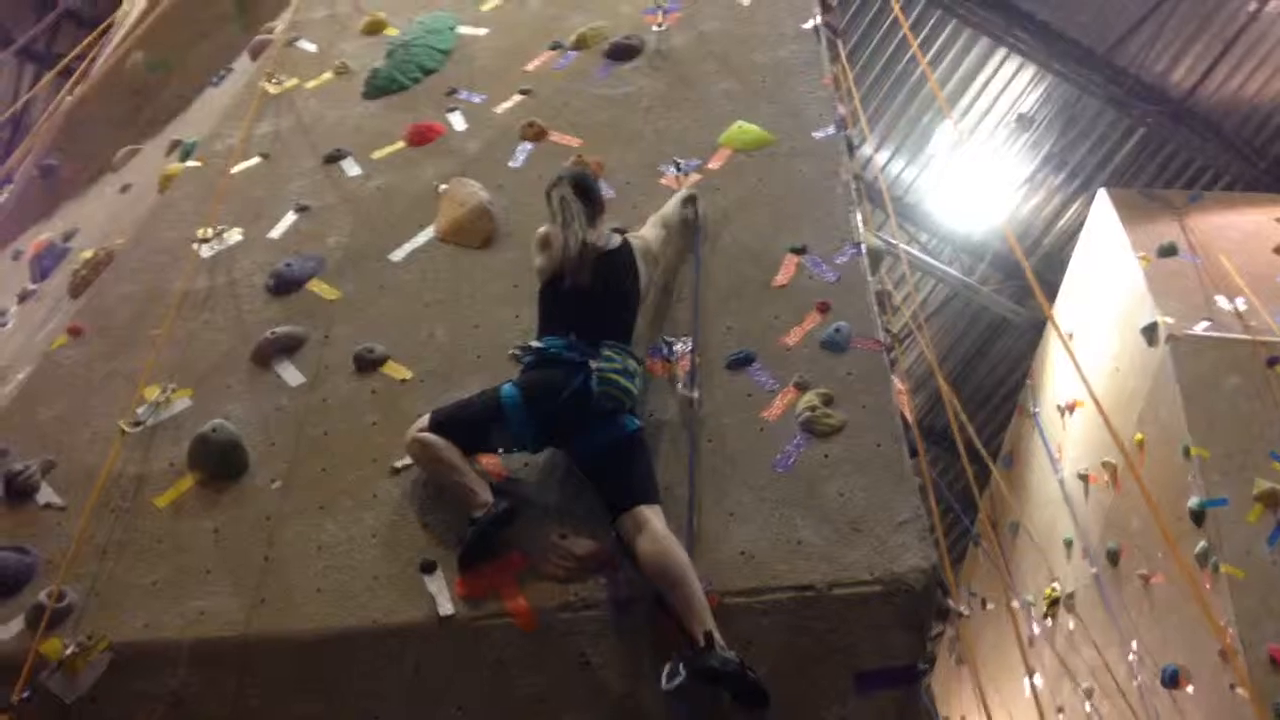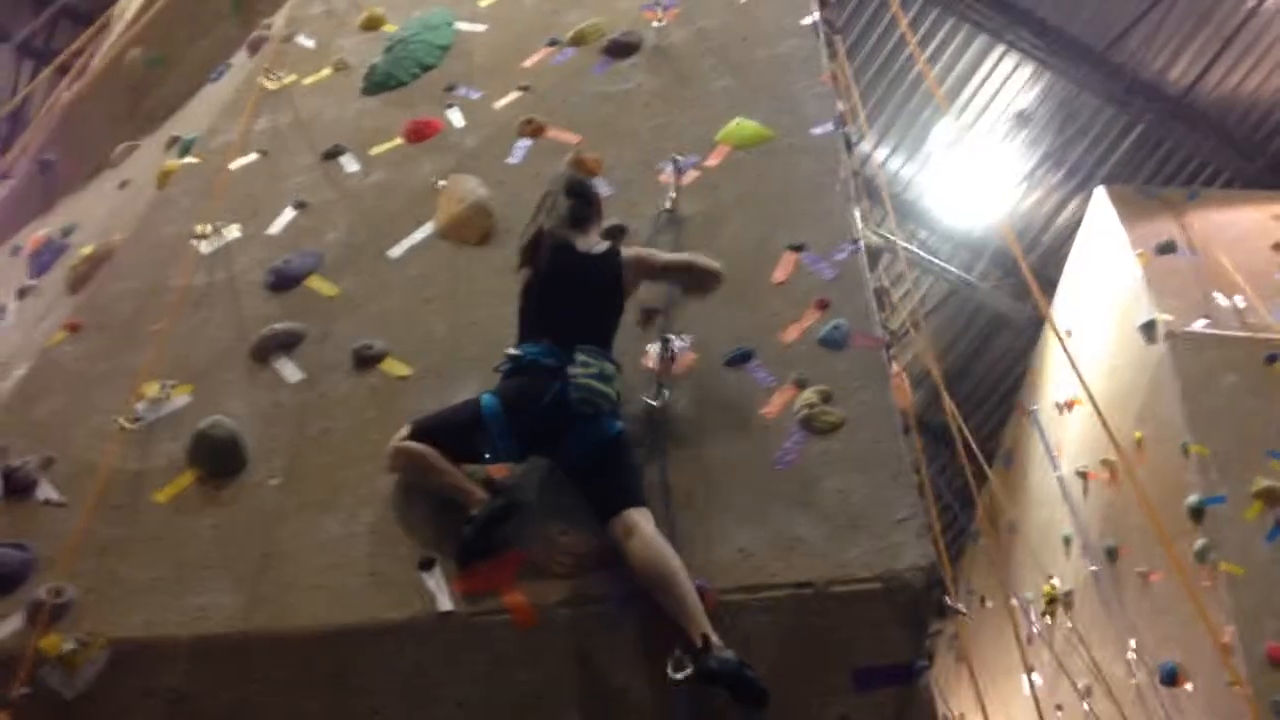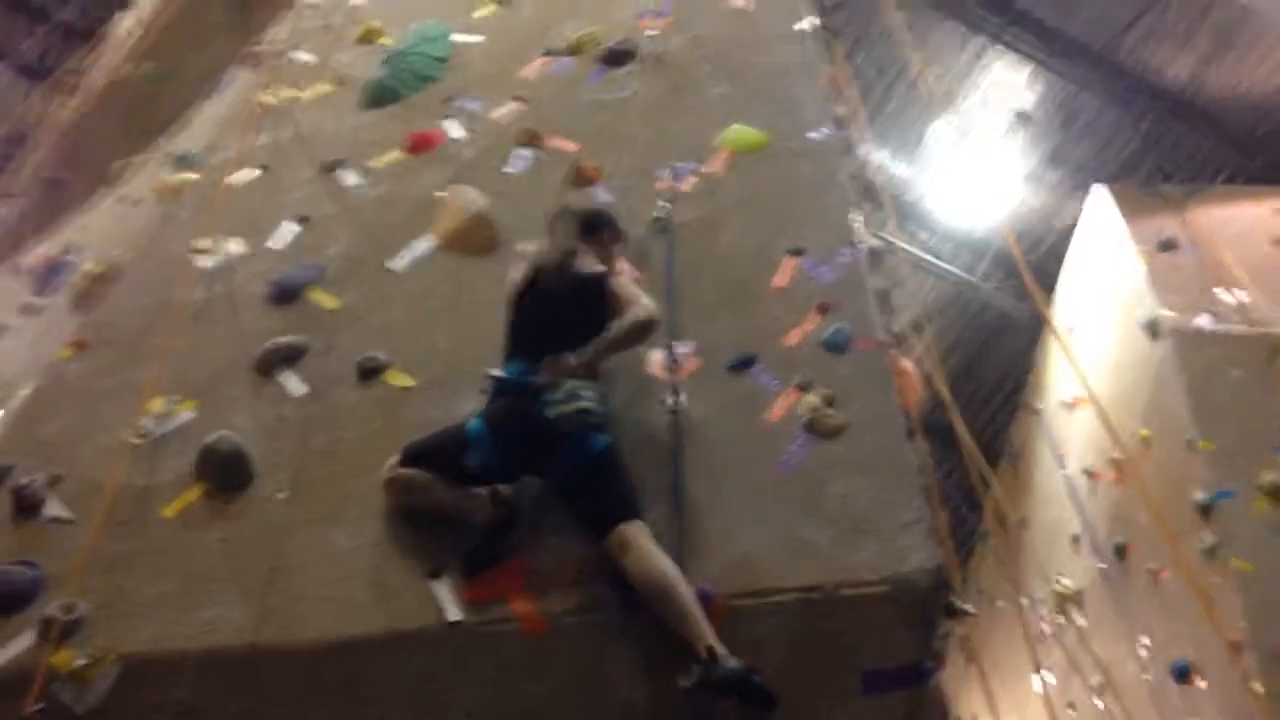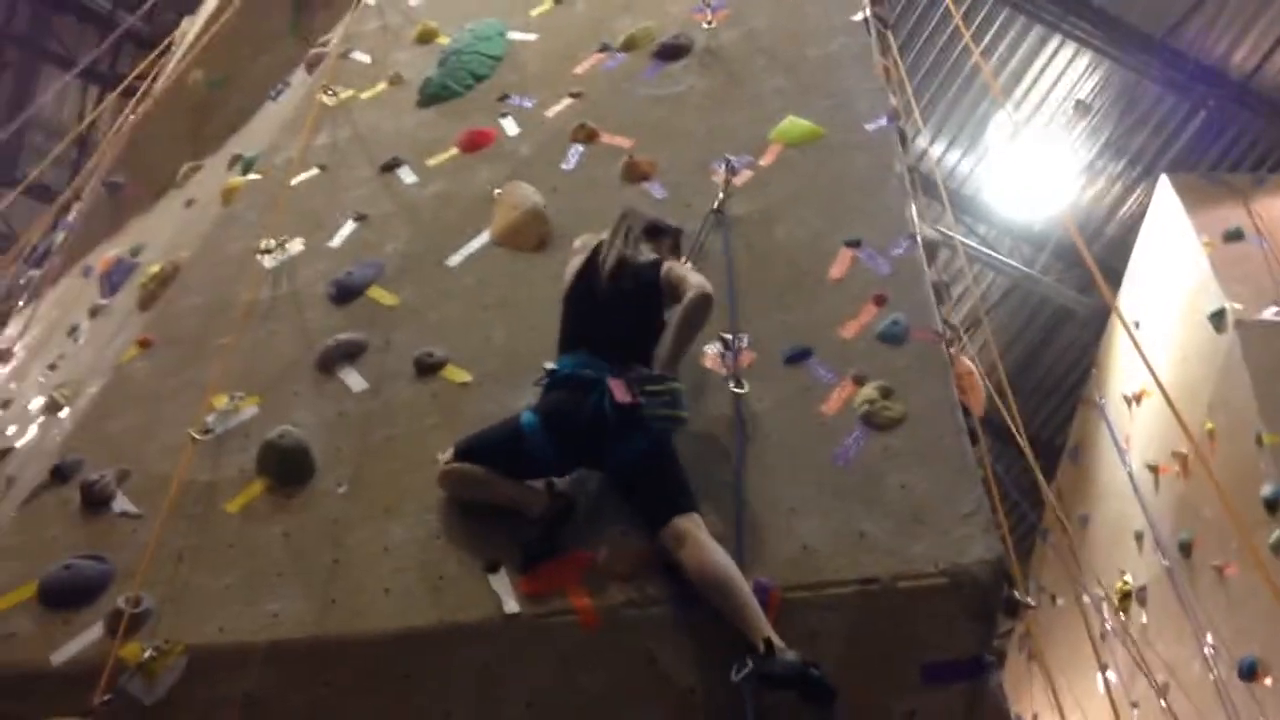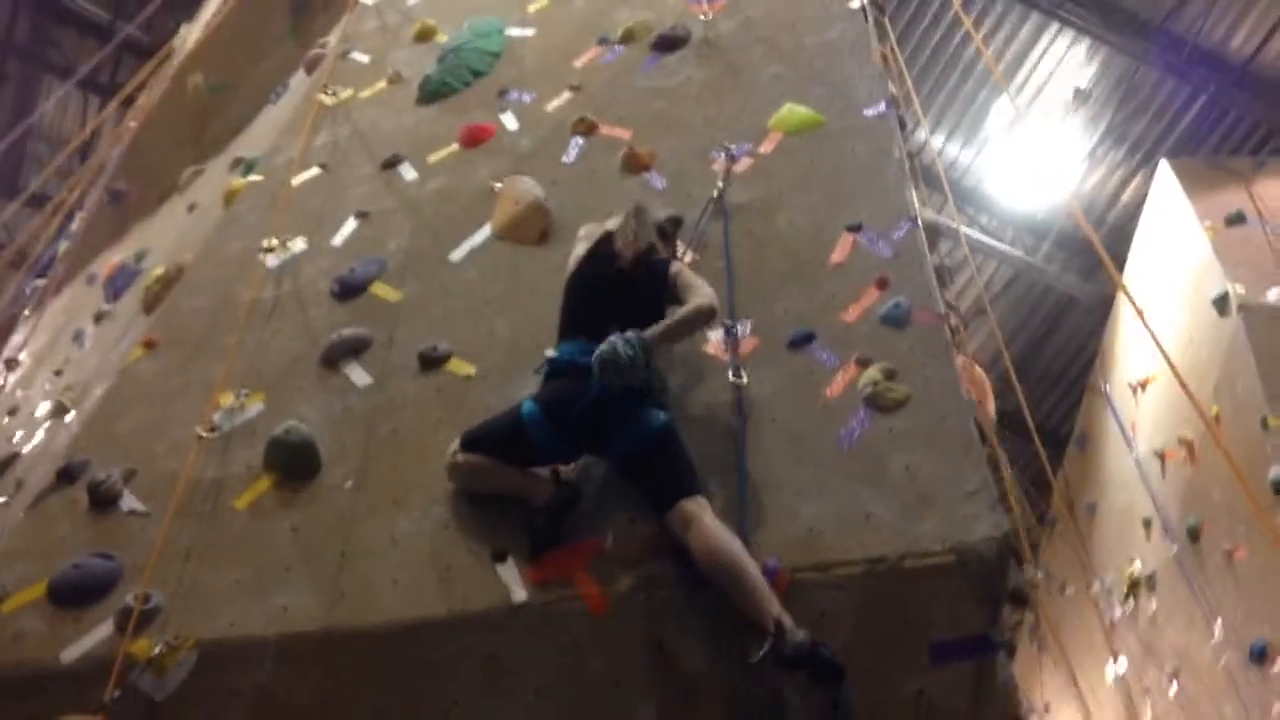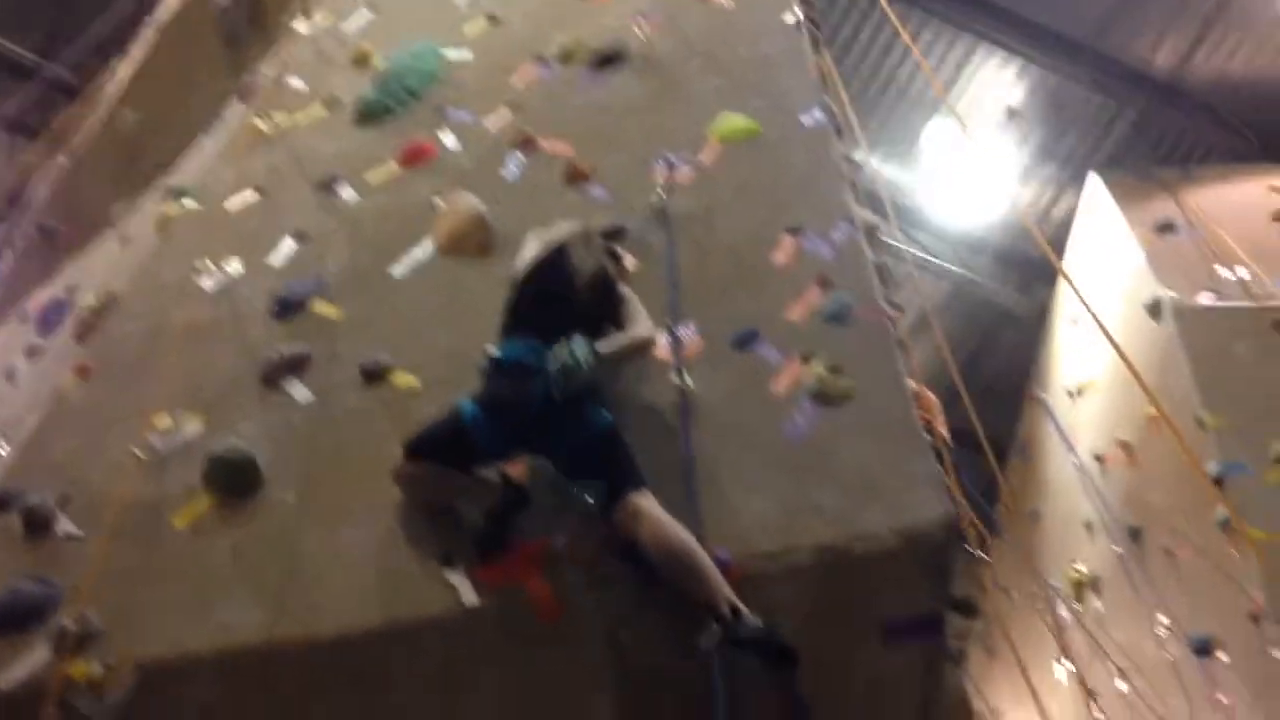
dt=0.4s
person 1, frame 1
left shoulder: (547, 242)
right shoulder: (639, 249)
right elbow: (674, 216)
right wrist: (683, 199)
left hip: (548, 387)
right hip: (610, 401)
left knee: (422, 435)
right knee: (646, 523)
left ankle: (485, 504)
right ankle: (711, 646)
person 1, frame 2
left shoulder: (537, 248)
right shoulder: (625, 260)
right elbow: (711, 273)
left hip: (527, 395)
right hip: (591, 408)
left knee: (403, 447)
right knee: (636, 527)
left ankle: (481, 502)
right ankle: (709, 647)
person 1, frame 3
left shoulder: (530, 264)
right shoulder: (611, 285)
right elbow: (646, 318)
right wrist: (580, 363)
left hip: (511, 416)
right hip: (574, 426)
left knee: (397, 478)
right knee: (632, 541)
left ankle: (487, 510)
right ankle: (715, 657)
person 1, frame 4
left shoulder: (584, 257)
right shoulder: (667, 272)
right elbow: (701, 295)
right wrist: (663, 372)
left hip: (566, 406)
right hip: (631, 416)
left knee: (452, 469)
right knee: (687, 533)
left ankle: (541, 502)
right ankle: (771, 649)
person 1, frame 5
left shoulder: (588, 247)
right shoulder: (670, 270)
right elbow: (706, 305)
left wrist: (627, 220)
right wrist: (644, 340)
left hip: (566, 394)
right hip: (630, 403)
left knee: (460, 461)
right knee: (694, 516)
left ankle: (547, 490)
right ankle: (783, 630)
person 1, frame 6
left shoulder: (540, 252)
right shoulder: (615, 288)
right elbow: (644, 335)
left wrist: (572, 234)
right wrist: (593, 352)
left hip: (508, 393)
right hip: (573, 402)
left knee: (410, 470)
right knee: (640, 510)
left ankle: (502, 492)
right ankle: (735, 615)
